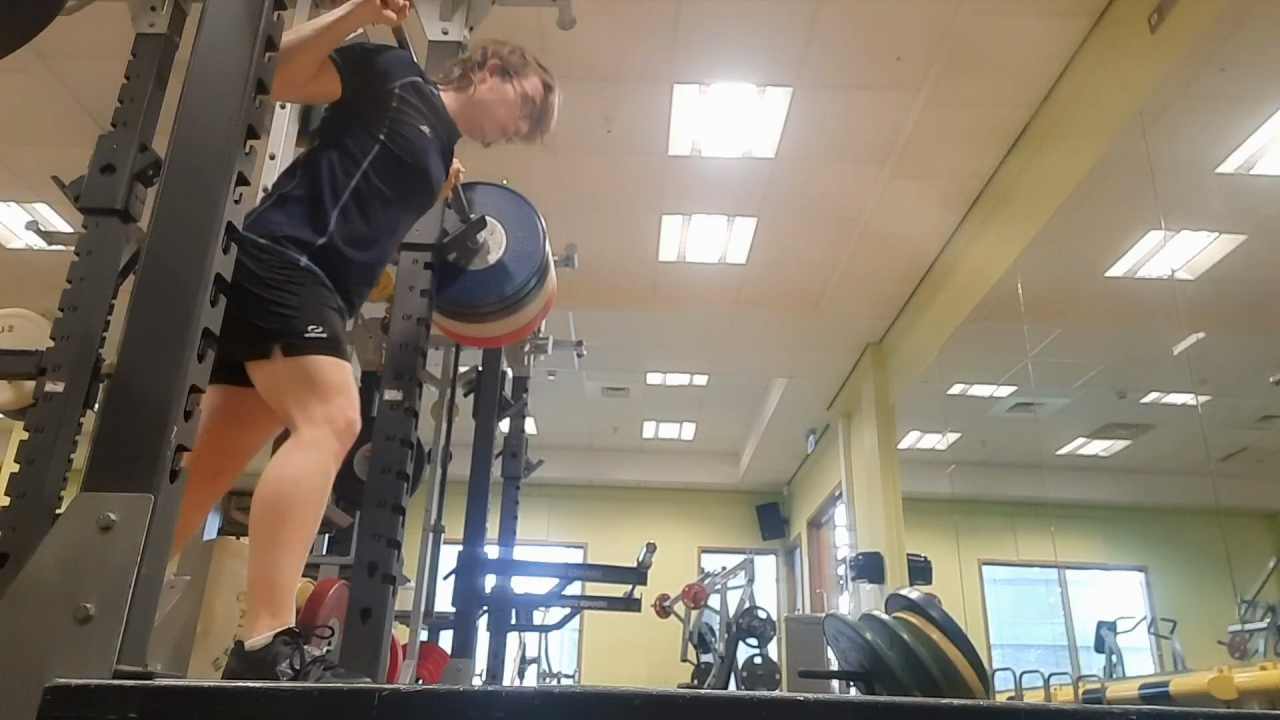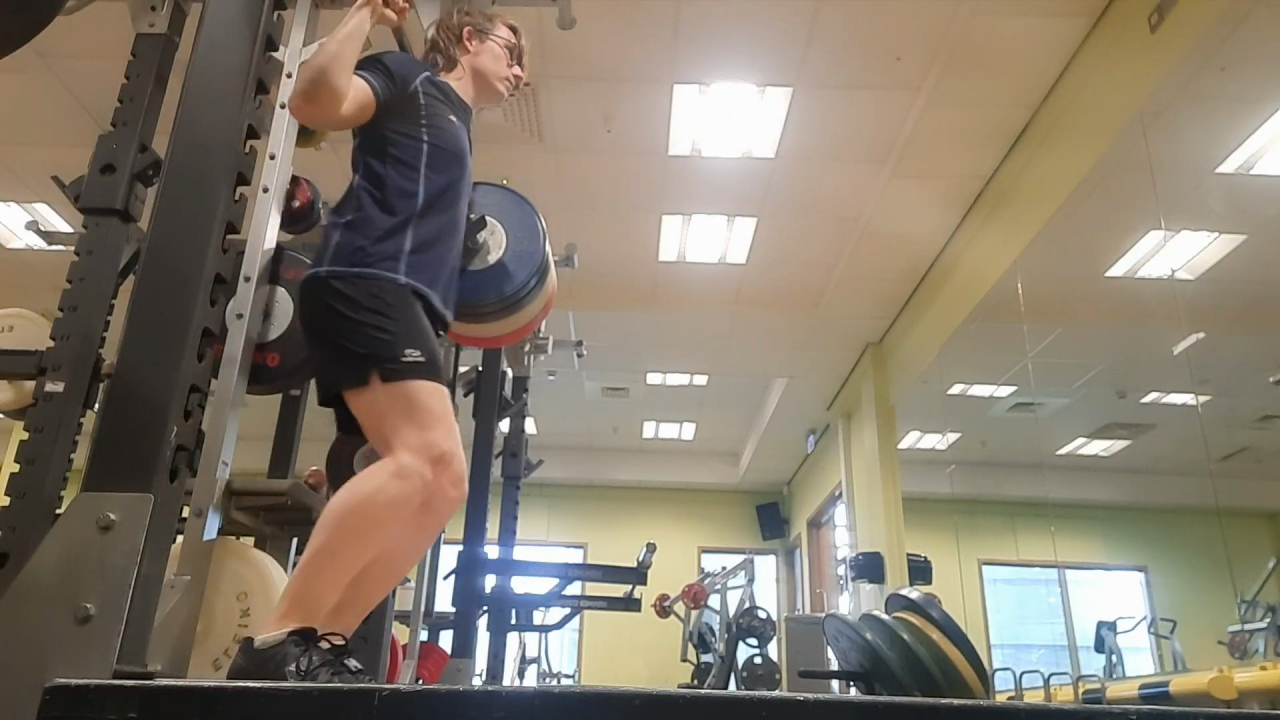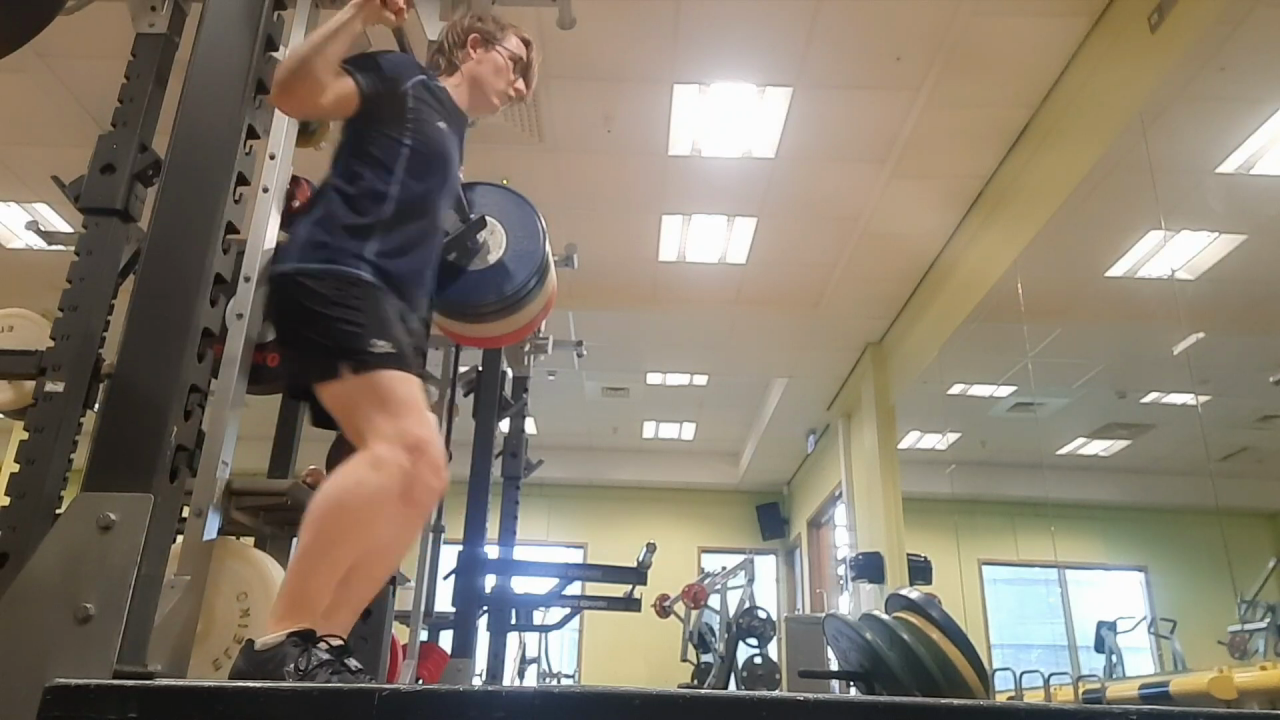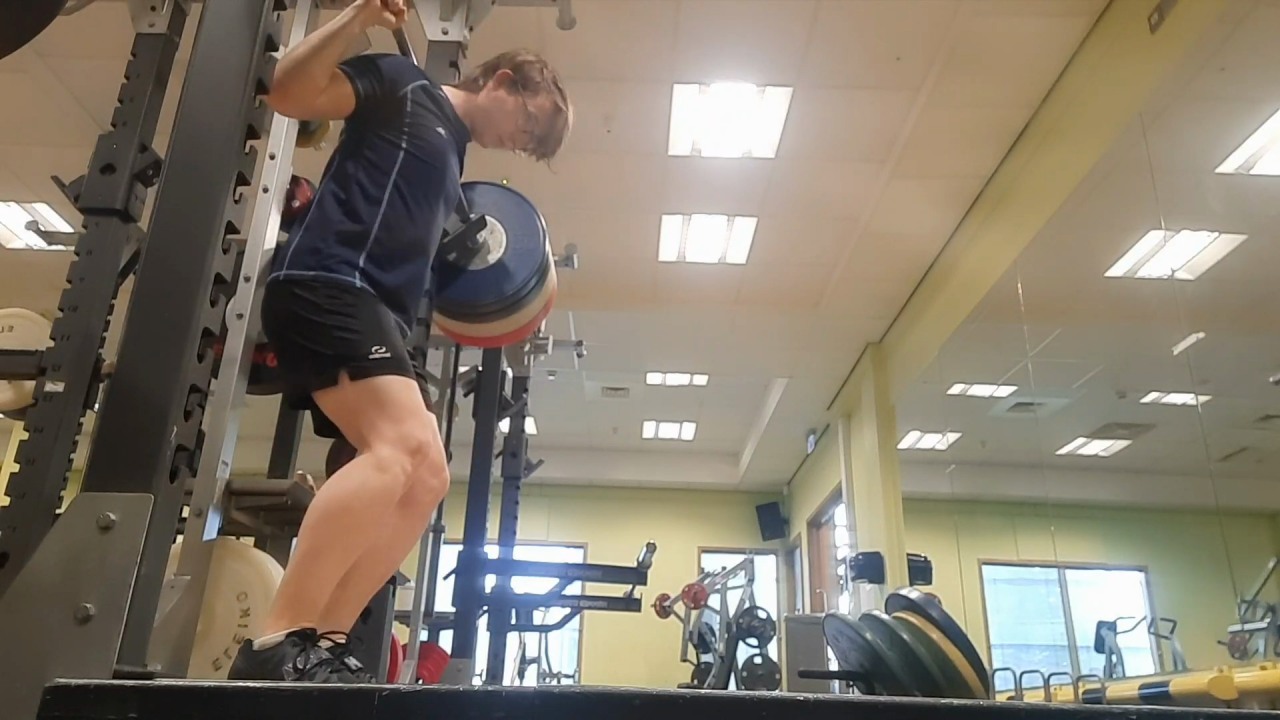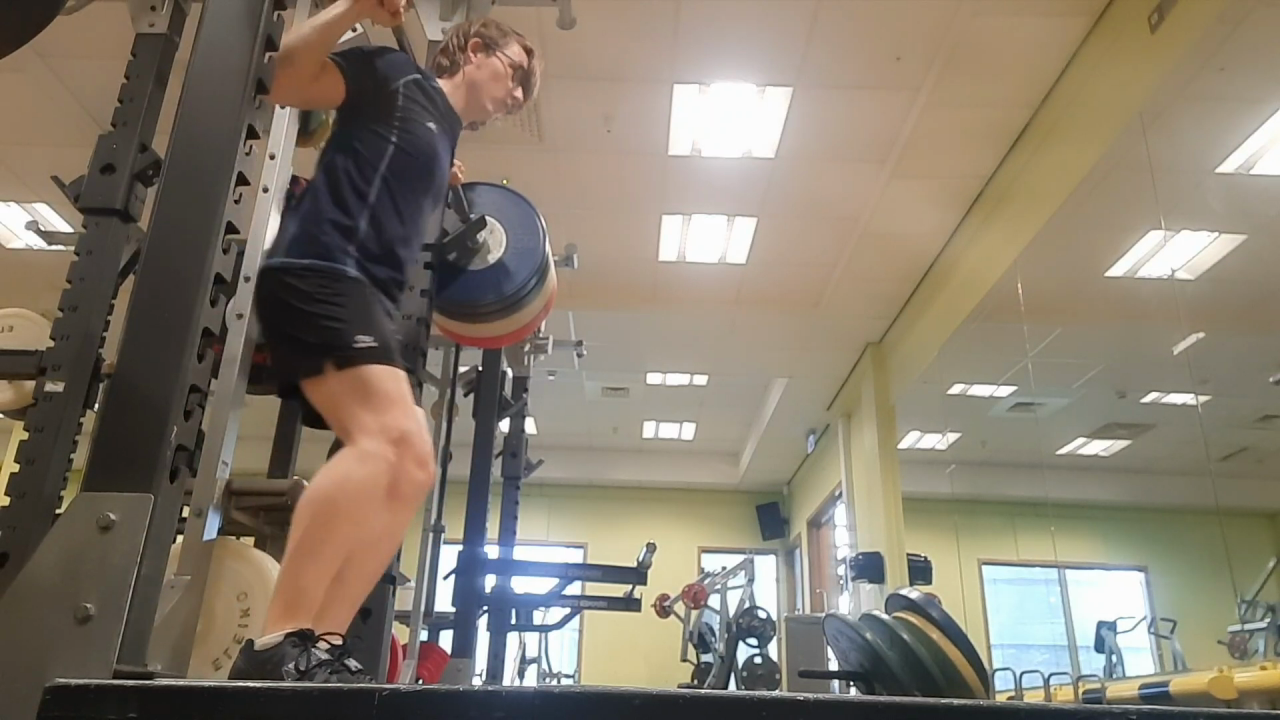
dt=1s
person 1, frame 1
left shoulder: (440, 151)
right shoulder: (393, 76)
right elbow: (278, 75)
left wrist: (436, 196)
left hip: (312, 283)
right hip: (278, 260)
left knee: (212, 465)
right knee: (328, 421)
right ankle: (268, 646)
person 1, frame 2
left shoulder: (451, 125)
right shoulder: (408, 78)
right elbow: (314, 99)
left hip: (401, 301)
right hip: (367, 285)
left knee: (443, 483)
right knee: (422, 456)
left ankle: (321, 647)
right ankle: (278, 644)
person 1, frame 3
left shoulder: (450, 138)
right shoulder: (403, 82)
right elbow: (292, 90)
left wrist: (438, 189)
left hip: (379, 303)
right hip: (331, 279)
left knee: (424, 475)
right knee: (400, 447)
left ankle: (319, 648)
right ankle: (277, 646)
person 1, frame 4
left shoulder: (450, 154)
right shoulder: (402, 85)
right elbow: (287, 91)
left wrist: (453, 210)
left hip: (372, 310)
right hip: (328, 284)
left knee: (424, 476)
right knee: (401, 449)
left ankle: (320, 646)
right ankle: (277, 644)
person 1, frame 5
left shoulder: (446, 137)
right shoulder: (395, 76)
right elbow: (281, 79)
left wrist: (444, 195)
left hip: (363, 292)
right hip: (321, 275)
left knee: (411, 467)
right knee: (389, 439)
left ankle: (320, 648)
right ankle: (277, 645)
